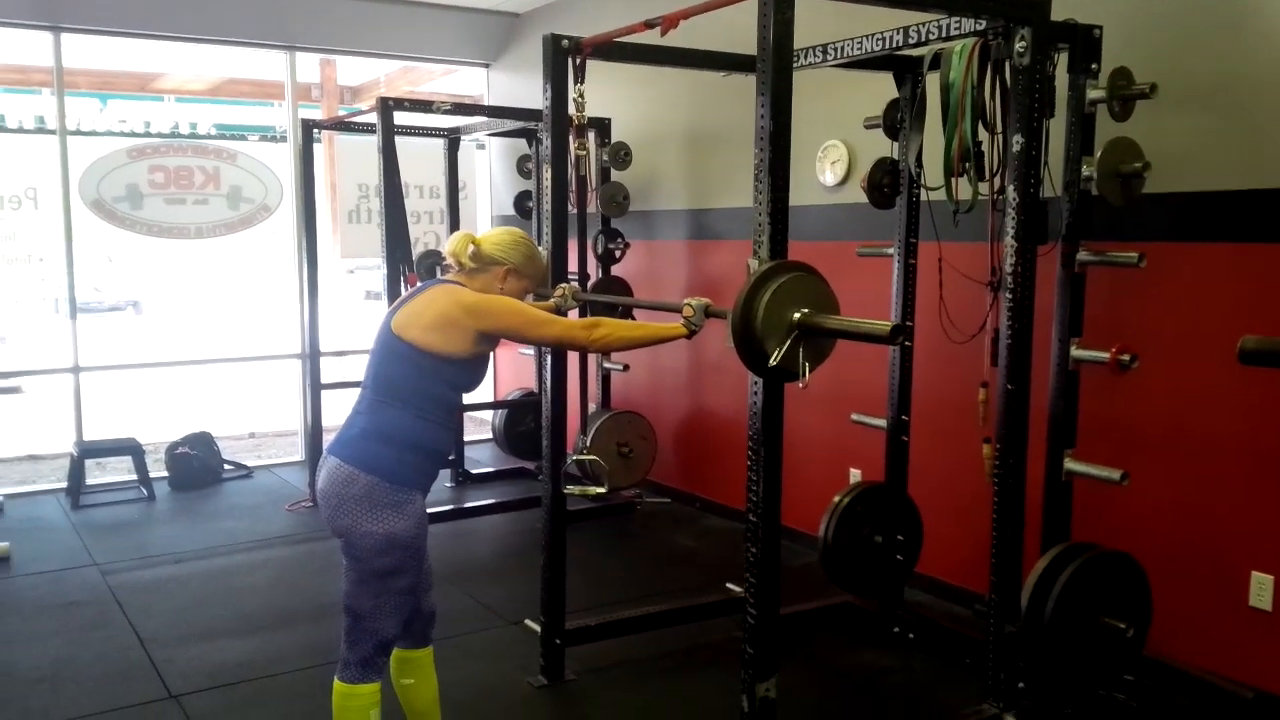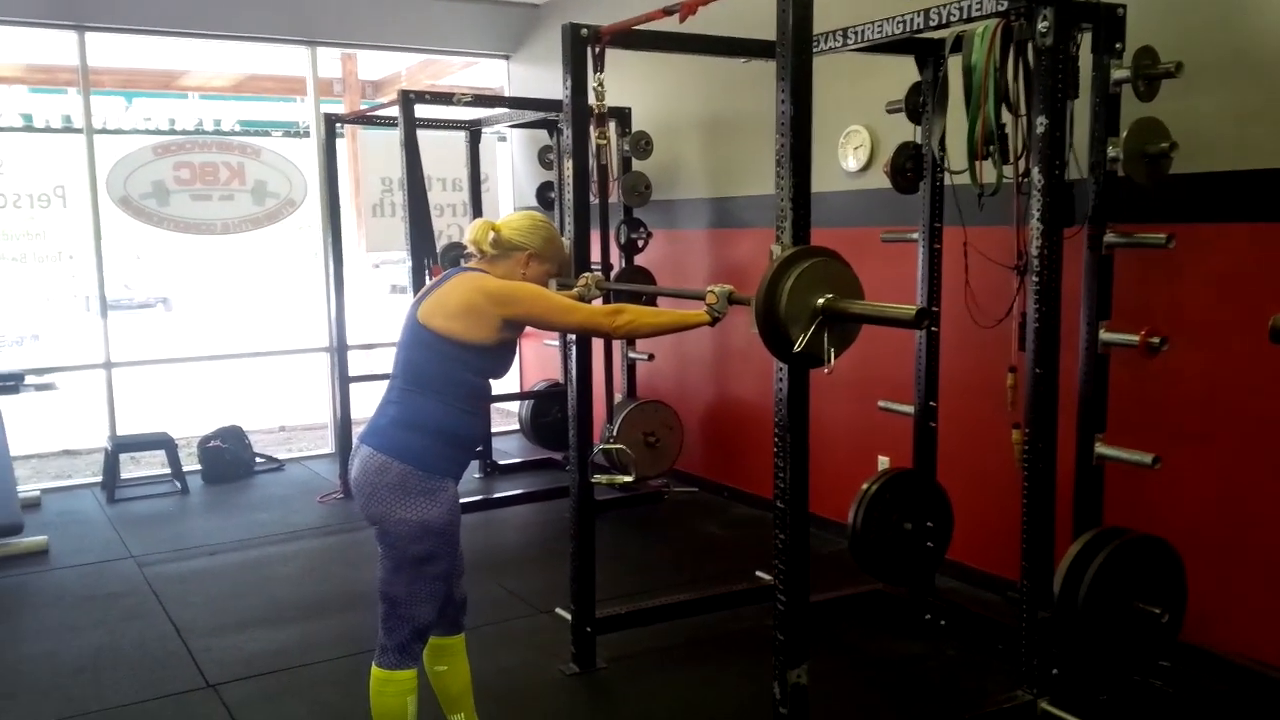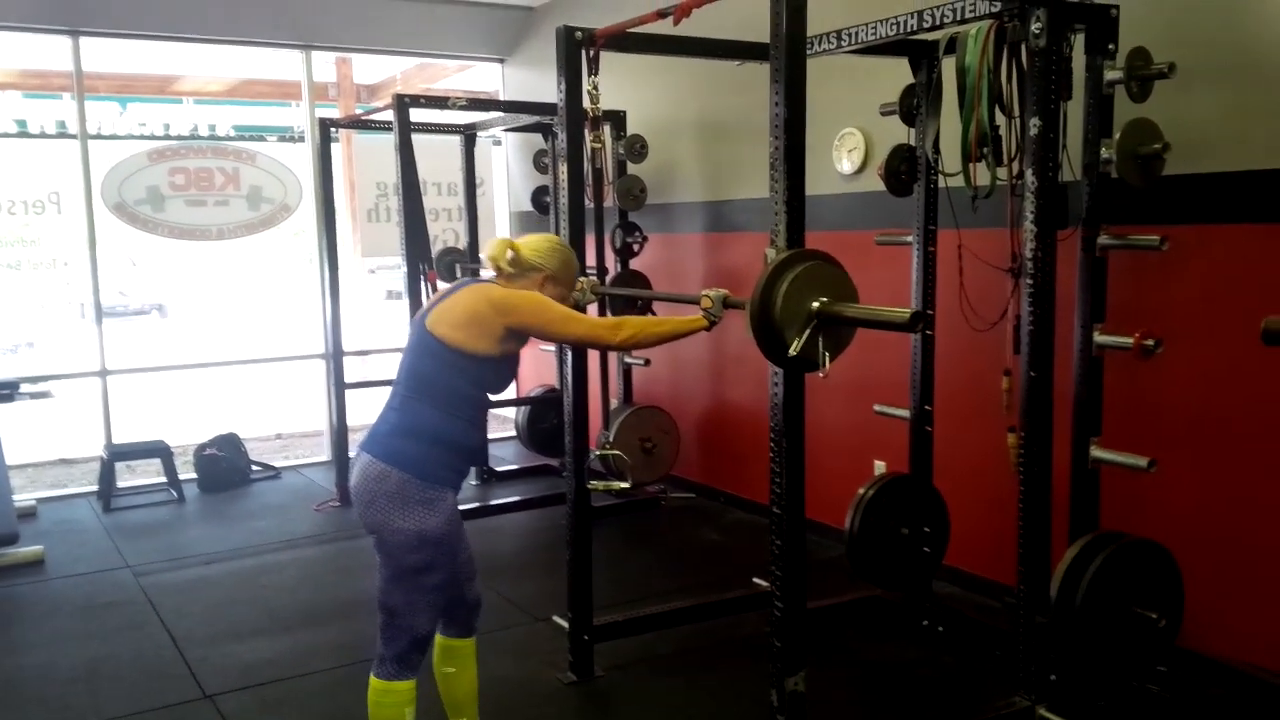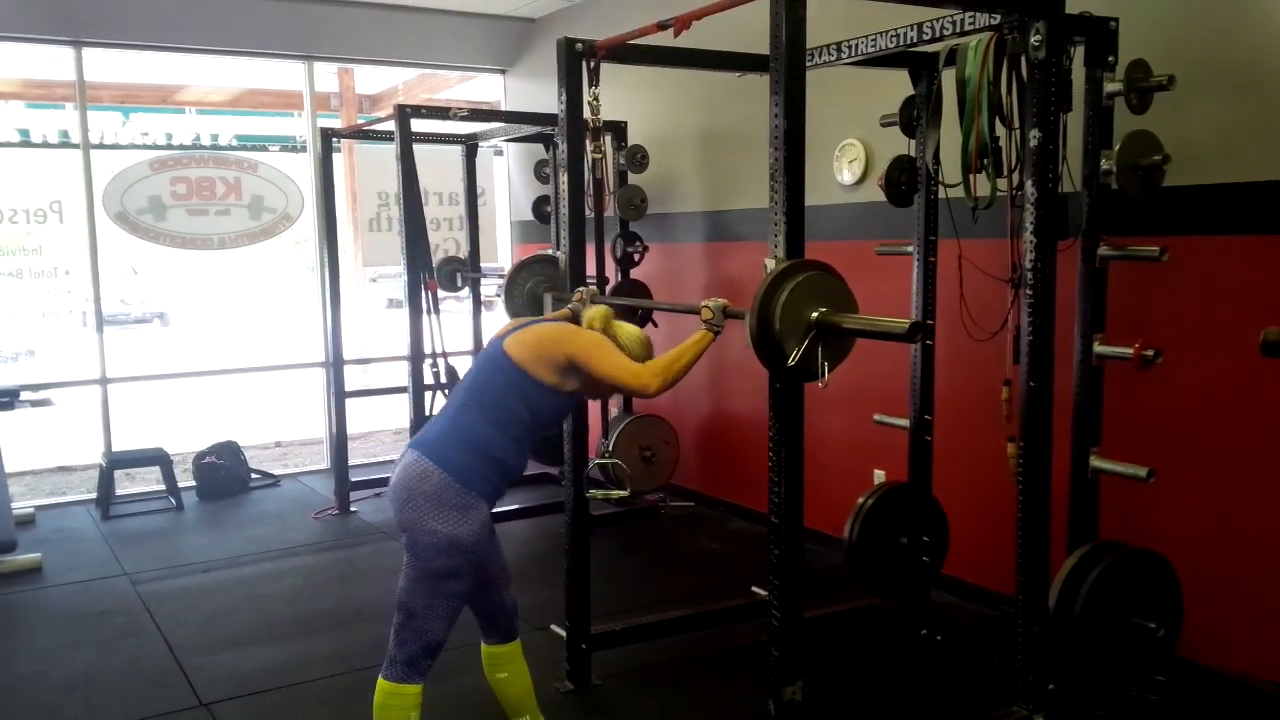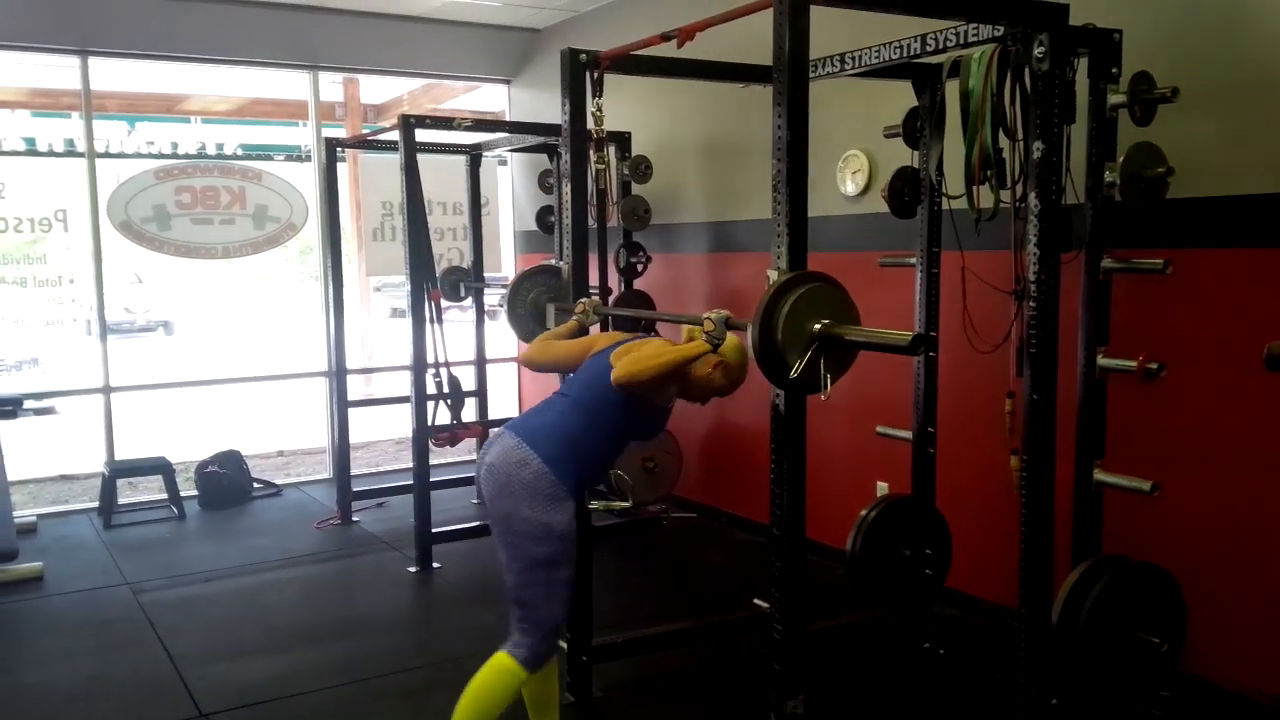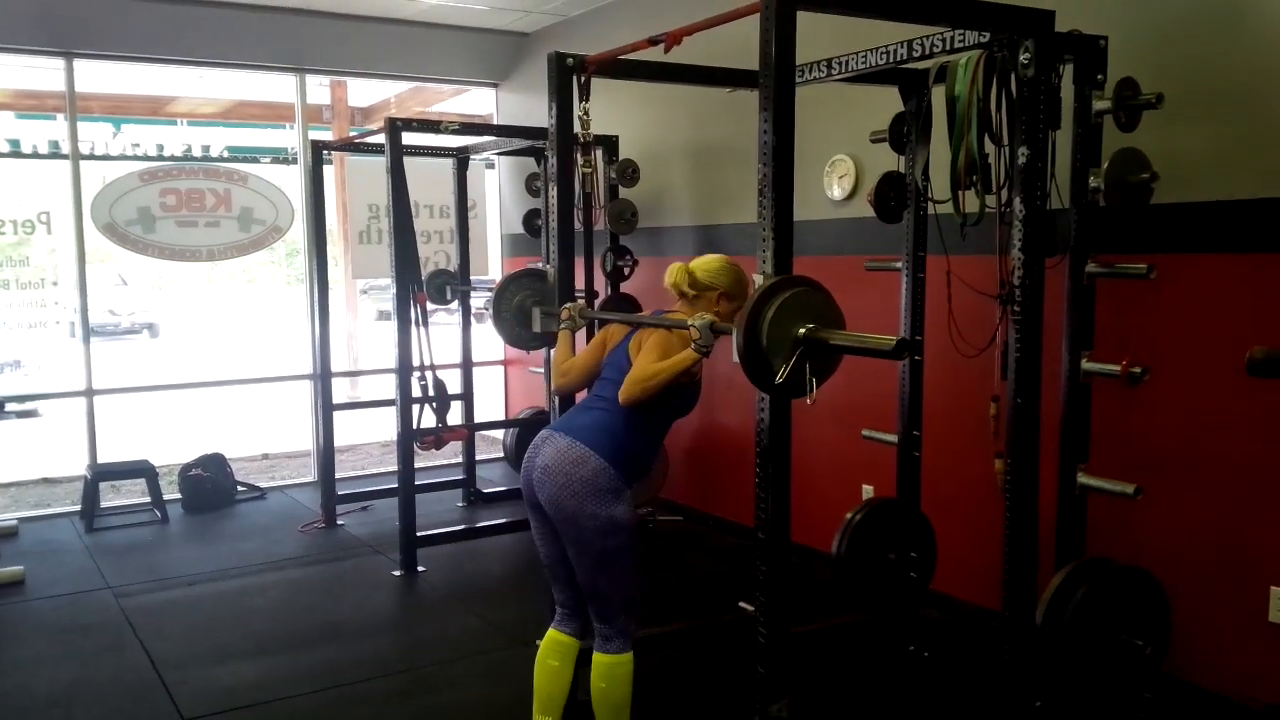
dt=0.5s
person 1, frame 1
left shoulder: (437, 297)
right shoulder: (466, 307)
right elbow: (588, 335)
left wrist: (553, 306)
right wrist: (683, 328)
left hip: (364, 474)
right hip: (376, 488)
left knee: (415, 624)
right knee: (369, 646)
person 1, frame 2
left shoulder: (463, 284)
right shoulder: (490, 294)
right elbow: (611, 322)
left wrist: (574, 295)
right wrist: (705, 315)
left hip: (400, 464)
right hip: (409, 477)
left knee: (447, 614)
right knee: (405, 634)
person 1, frame 3
left shoulder: (474, 296)
right shoulder: (498, 303)
right elbow: (614, 334)
left wrist: (574, 297)
right wrist: (703, 319)
left hip: (406, 474)
right hip: (408, 486)
left knee: (461, 610)
right knee: (404, 643)
person 1, frame 4
left shoulder: (544, 331)
right shoulder: (576, 340)
right elbow: (649, 381)
left wrist: (574, 310)
right wrist: (707, 331)
left hip: (441, 480)
right hip: (444, 491)
left knee: (500, 619)
right knee: (415, 649)
person 1, frame 5
left shoulder: (627, 342)
right shoulder: (666, 358)
left elbow: (532, 353)
right elbow: (623, 377)
left wrist: (578, 323)
right wrist: (698, 347)
left hip: (503, 458)
right hip: (532, 480)
left knee: (539, 621)
right knee: (536, 640)
person 1, frame 6
left shoulder: (629, 325)
right shoulder: (677, 336)
left elbow: (562, 380)
right elbow: (631, 392)
left wrist: (567, 328)
right wrist: (695, 353)
left hip: (542, 458)
right hip: (586, 478)
left knee: (571, 615)
right knee: (613, 627)
